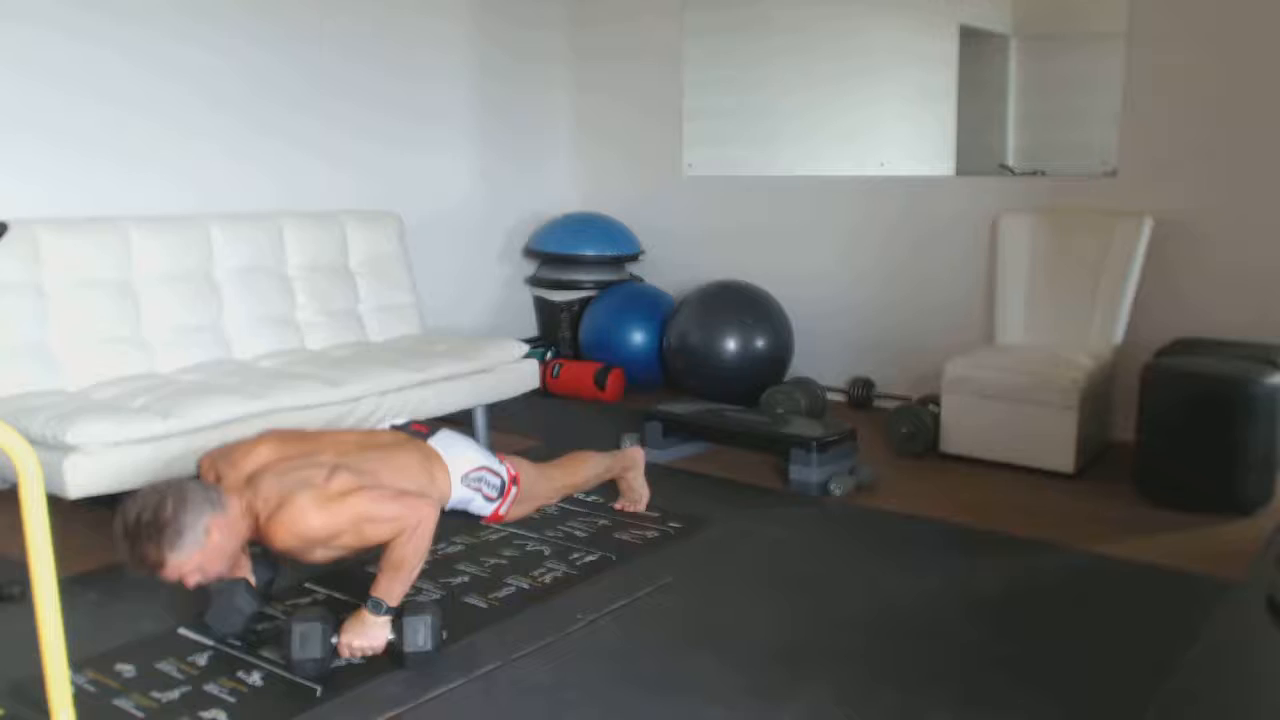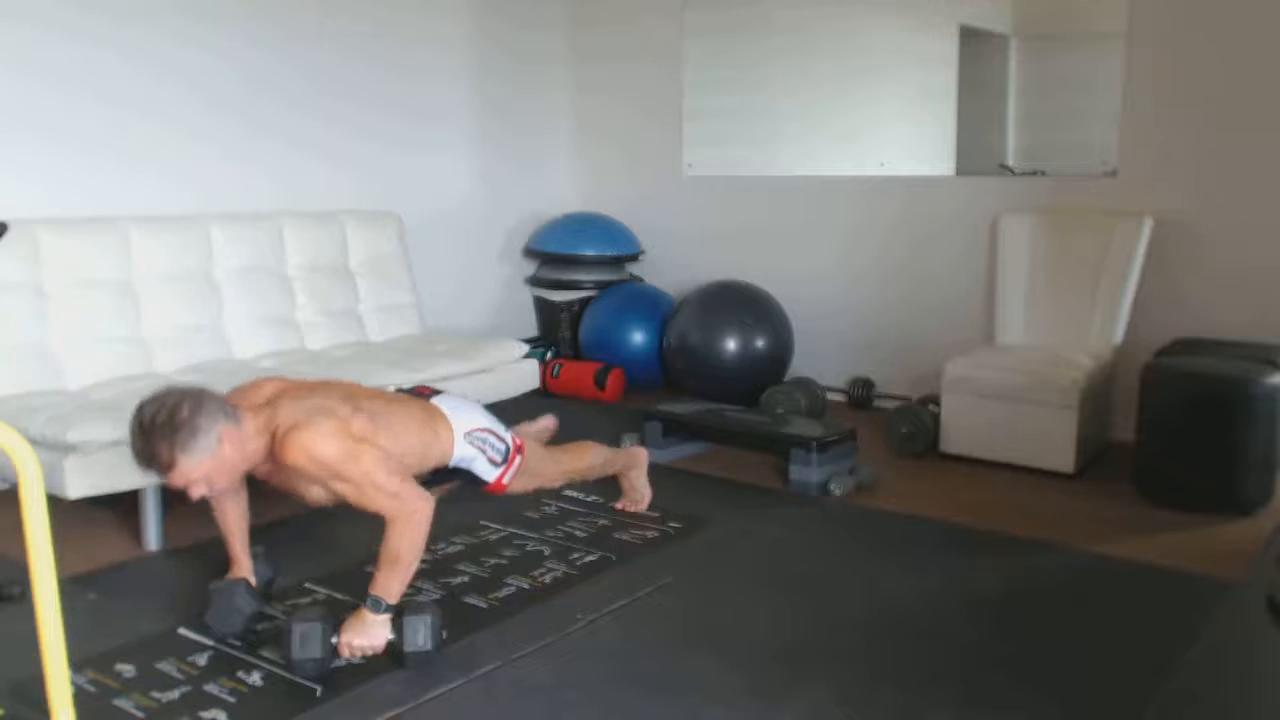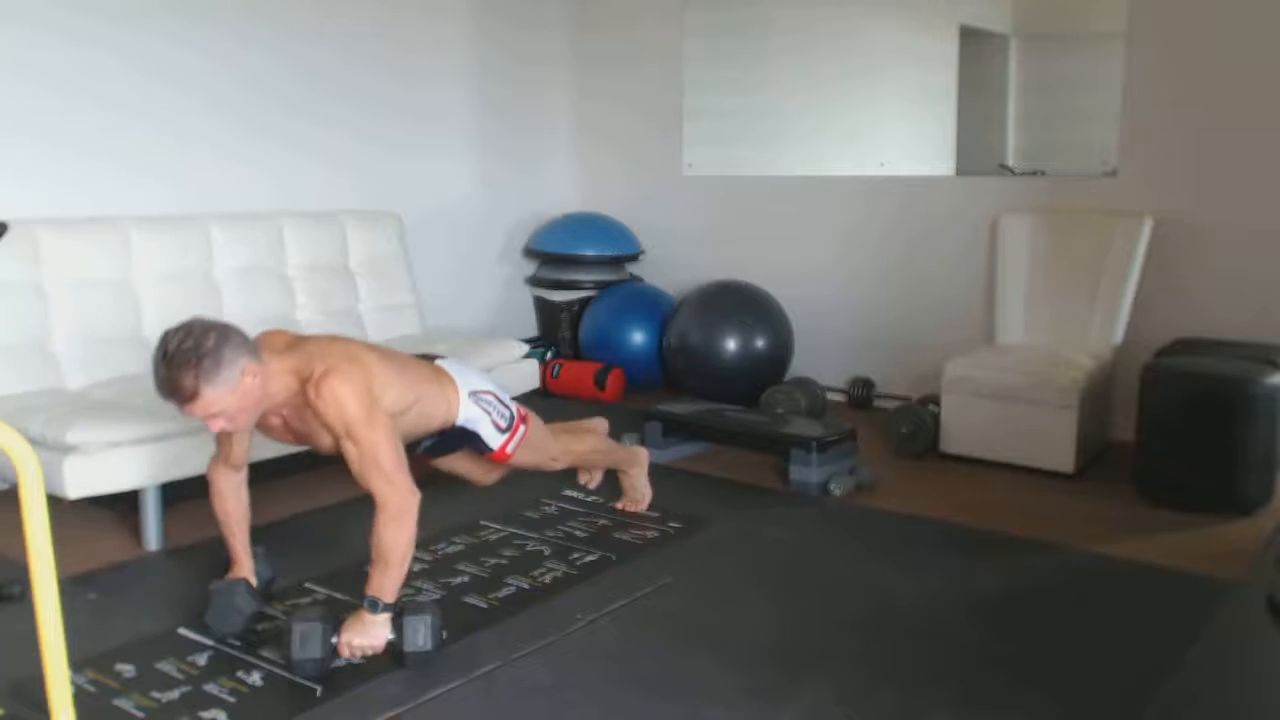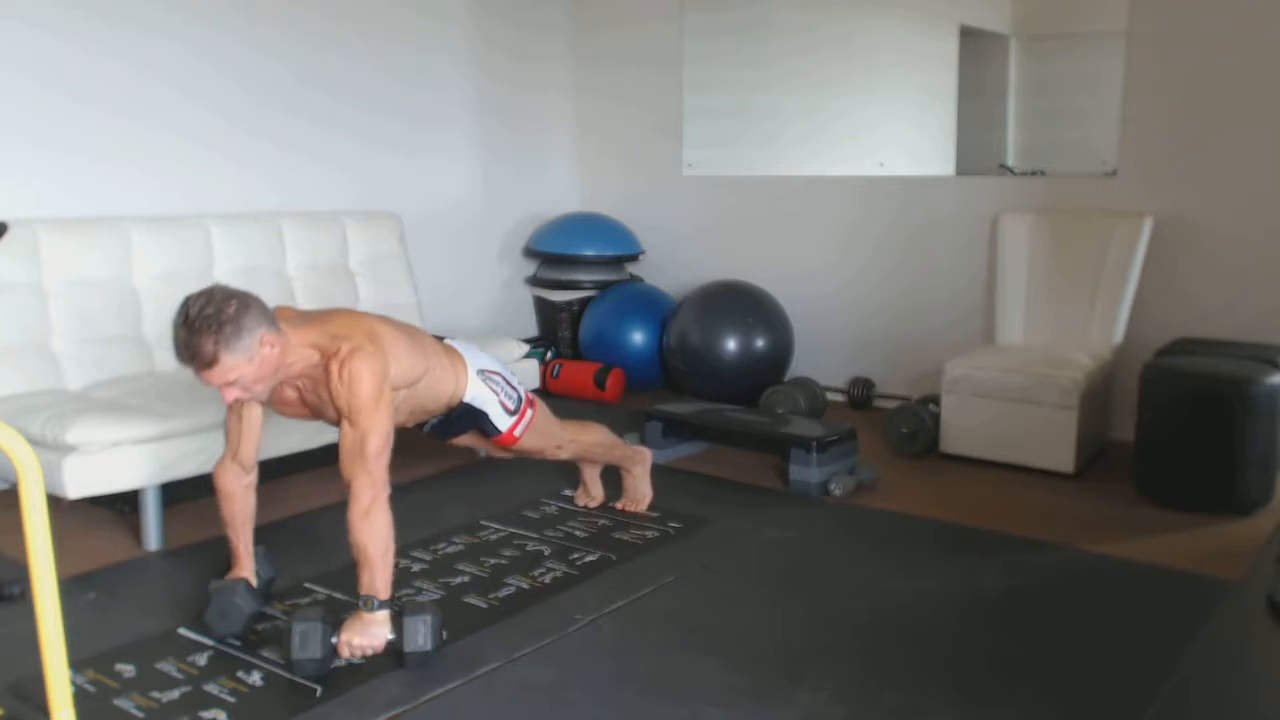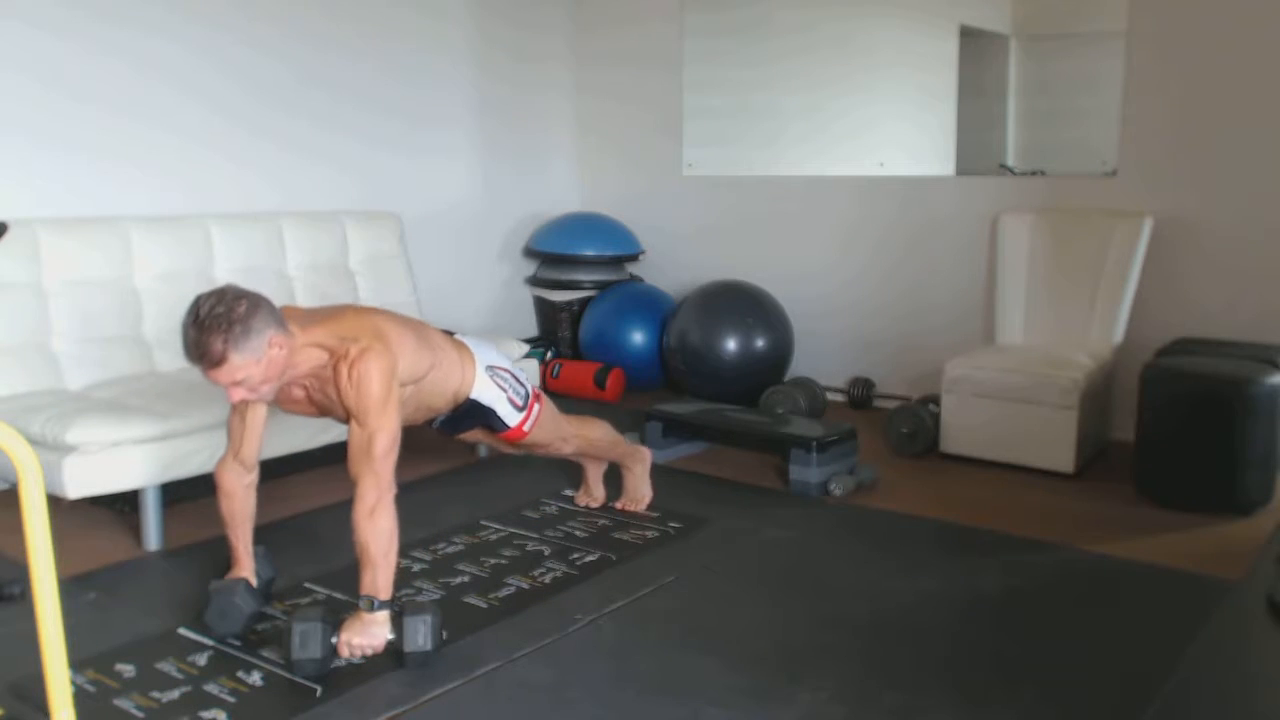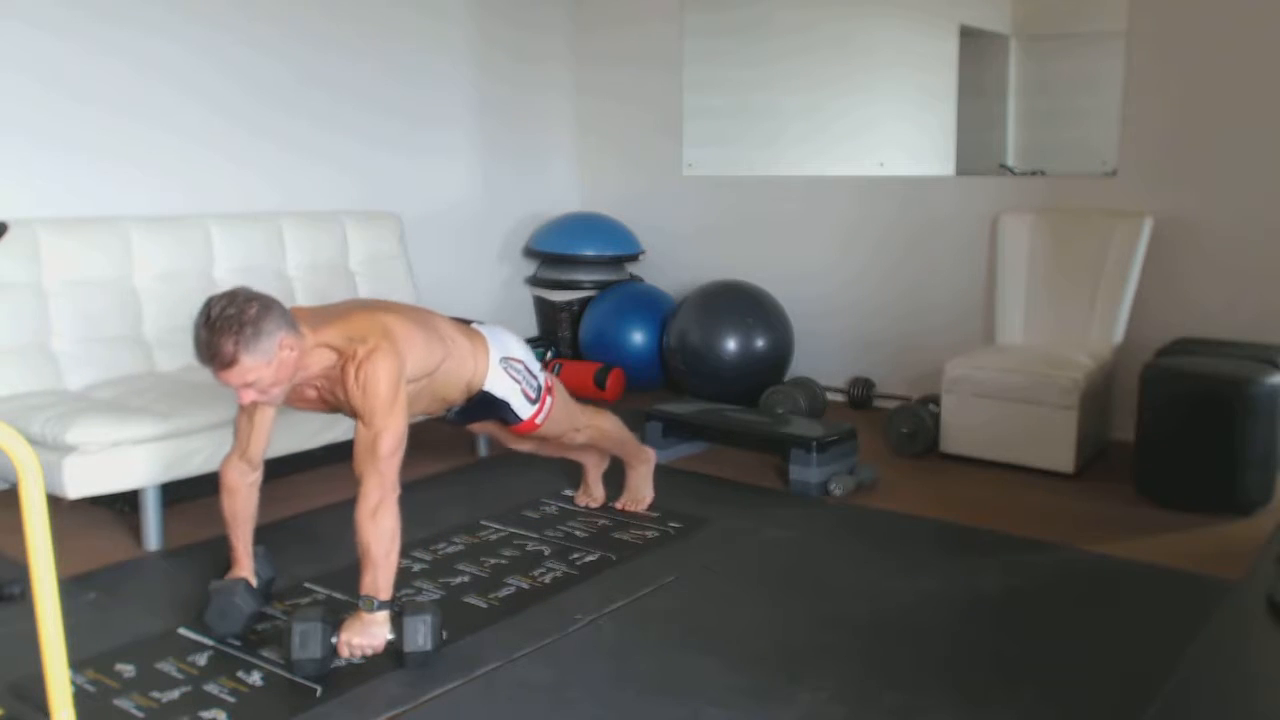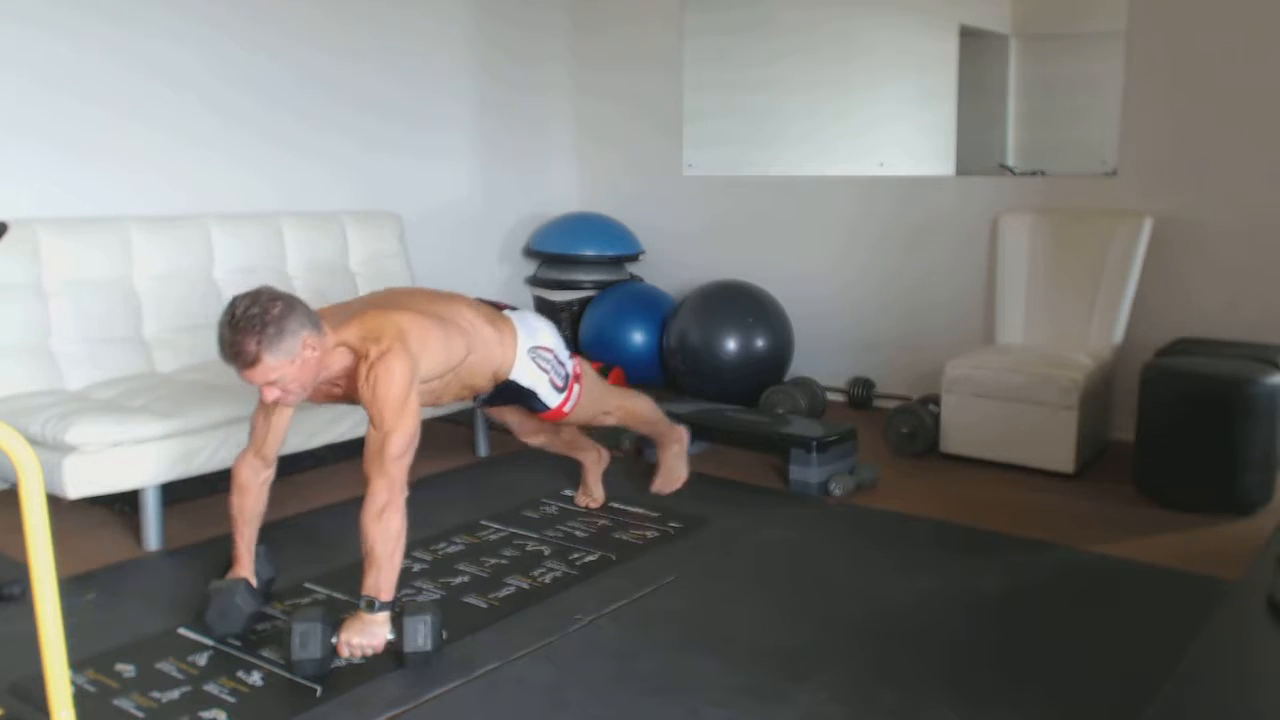
dt=0.2s
person 1, frame 1
left shoulder: (289, 518)
right shoulder: (215, 474)
left elbow: (421, 513)
left wrist: (376, 612)
right wrist: (242, 568)
left hip: (447, 466)
right hip: (402, 443)
left knee: (550, 485)
left ankle: (624, 461)
person 1, frame 2
left shoulder: (303, 443)
right shoulder: (231, 417)
left elbow: (414, 508)
left wrist: (376, 610)
right wrist: (241, 565)
left hip: (452, 431)
right hip: (412, 415)
left knee: (551, 472)
left ankle: (628, 461)
right ankle: (532, 431)
person 1, frame 3
left shoulder: (331, 387)
right shoulder: (242, 375)
left elbow: (400, 498)
right elbow: (227, 471)
left wrist: (375, 611)
right wrist: (242, 566)
left hip: (458, 399)
right hip: (419, 400)
left knee: (552, 455)
left ankle: (629, 459)
right ankle: (586, 426)
person 1, frame 4
left shoulder: (352, 362)
right shoulder: (253, 354)
left elbow: (368, 491)
right elbow: (236, 469)
left wrist: (373, 611)
right wrist: (243, 566)
left hip: (466, 380)
right hip: (427, 398)
left knee: (557, 442)
left ankle: (632, 459)
right ankle: (589, 467)
person 1, frame 5
left shoulder: (361, 360)
right shoulder: (259, 353)
left elbow: (375, 491)
right elbow: (237, 467)
left wrist: (374, 611)
right wrist: (242, 566)
left hip: (476, 375)
right hip: (436, 394)
left knee: (561, 435)
left ankle: (633, 458)
right ankle: (591, 462)
person 1, frame 6
left shoulder: (369, 361)
right shoulder: (268, 353)
left elbow: (380, 492)
right elbow: (241, 466)
left wrist: (374, 610)
right wrist: (241, 566)
left hip: (492, 361)
right hip: (453, 379)
left knee: (574, 426)
left ankle: (638, 458)
right ankle: (588, 459)
person 1, frame 7
left shoulder: (382, 361)
right shoulder: (291, 353)
left elbow: (389, 492)
right elbow: (255, 464)
left wrist: (374, 610)
right wrist: (241, 565)
left hip: (520, 344)
right hip: (479, 338)
left knee: (604, 408)
right knee: (531, 430)
left ankle: (671, 436)
right ankle: (590, 458)
